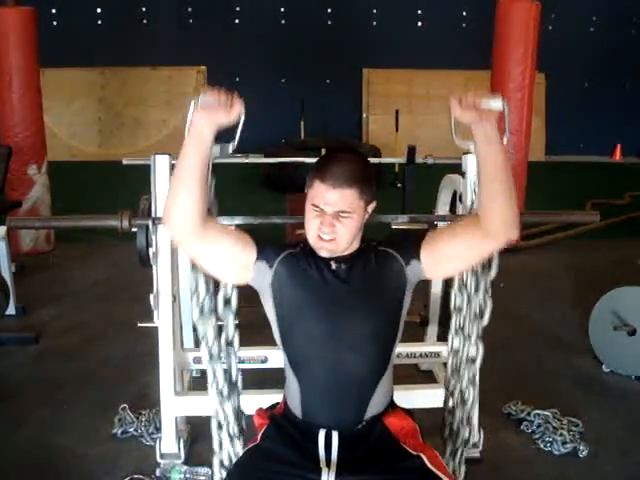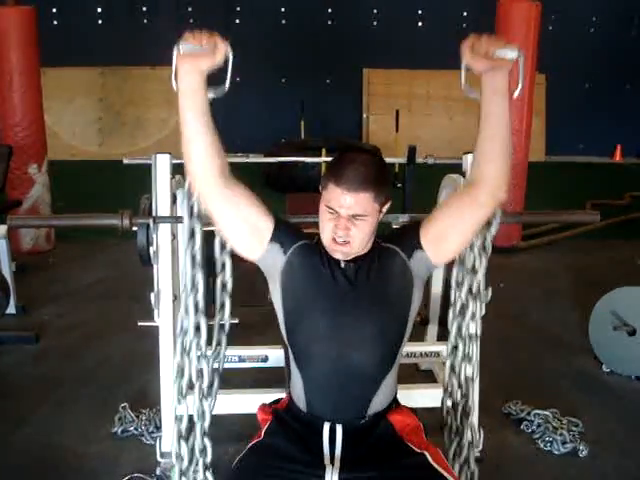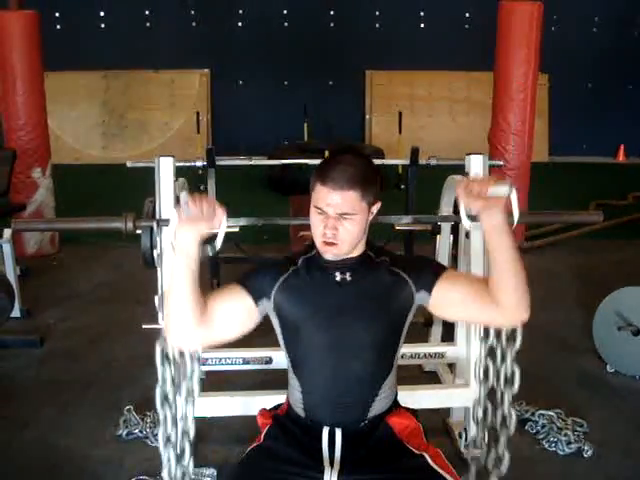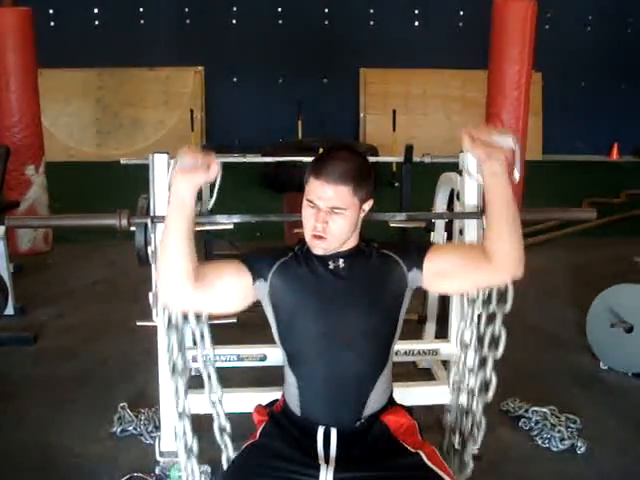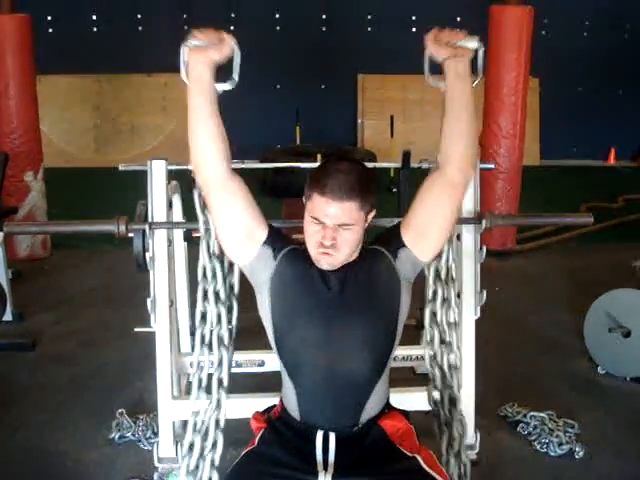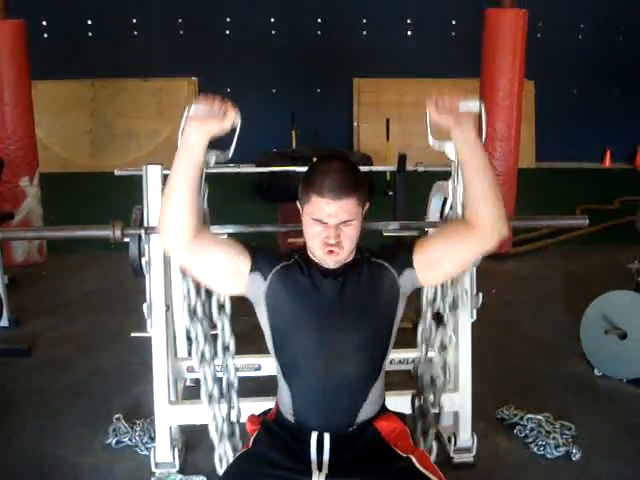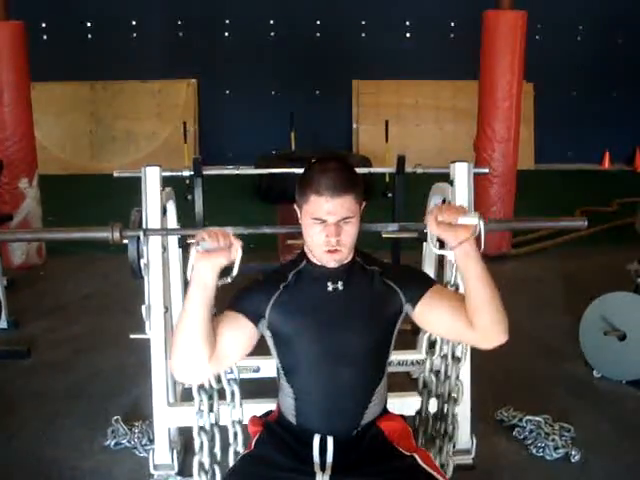
dt=0.4s
person 1, frame 1
left shoulder: (398, 266)
right shoulder: (275, 267)
left elbow: (496, 228)
right elbow: (185, 228)
left wrist: (485, 129)
right wrist: (203, 127)
left hip: (376, 442)
right hip: (292, 441)
person 1, frame 2
left shoulder: (406, 260)
right shoulder: (286, 255)
left elbow: (488, 191)
right elbow: (211, 184)
left wrist: (494, 83)
right wrist: (193, 77)
left hip: (382, 439)
right hip: (294, 437)
person 1, frame 3
left shoulder: (407, 275)
right shoulder: (277, 278)
left elbow: (511, 312)
right elbow: (187, 334)
left wrist: (495, 223)
right wrist: (187, 241)
left hip: (381, 438)
right hip: (296, 438)
person 1, frame 4
left shoulder: (399, 267)
right shoulder: (273, 271)
left elbow: (504, 263)
right elbow: (179, 290)
left wrist: (493, 167)
right wrist: (185, 189)
left hip: (376, 437)
right hip: (291, 437)
person 1, frame 5
left shoulder: (394, 264)
right shoulder: (274, 264)
left elbow: (454, 172)
right elbow: (216, 175)
left wrist: (456, 69)
right wrist: (200, 71)
left hip: (375, 443)
person 1, frame 6
left shoulder: (393, 273)
right shoulder: (268, 274)
left elbow: (489, 230)
right elbow: (179, 239)
left wrist: (465, 131)
right wrist: (196, 136)
left hip: (370, 445)
right hip: (283, 447)
person 1, frame 7
left shoulder: (395, 284)
right shoulder: (270, 293)
left elbow: (492, 333)
right elbow: (190, 368)
left wrist: (464, 248)
right wrist: (206, 271)
left hip: (372, 443)
right hip: (286, 445)
